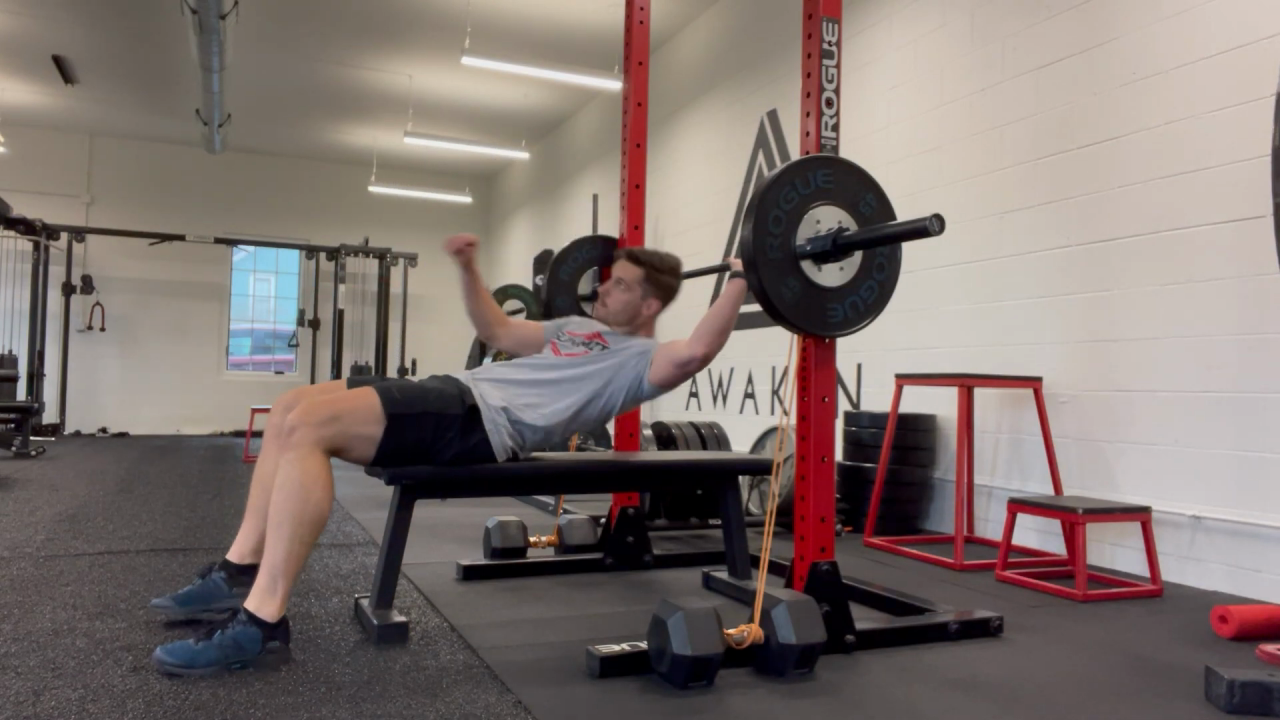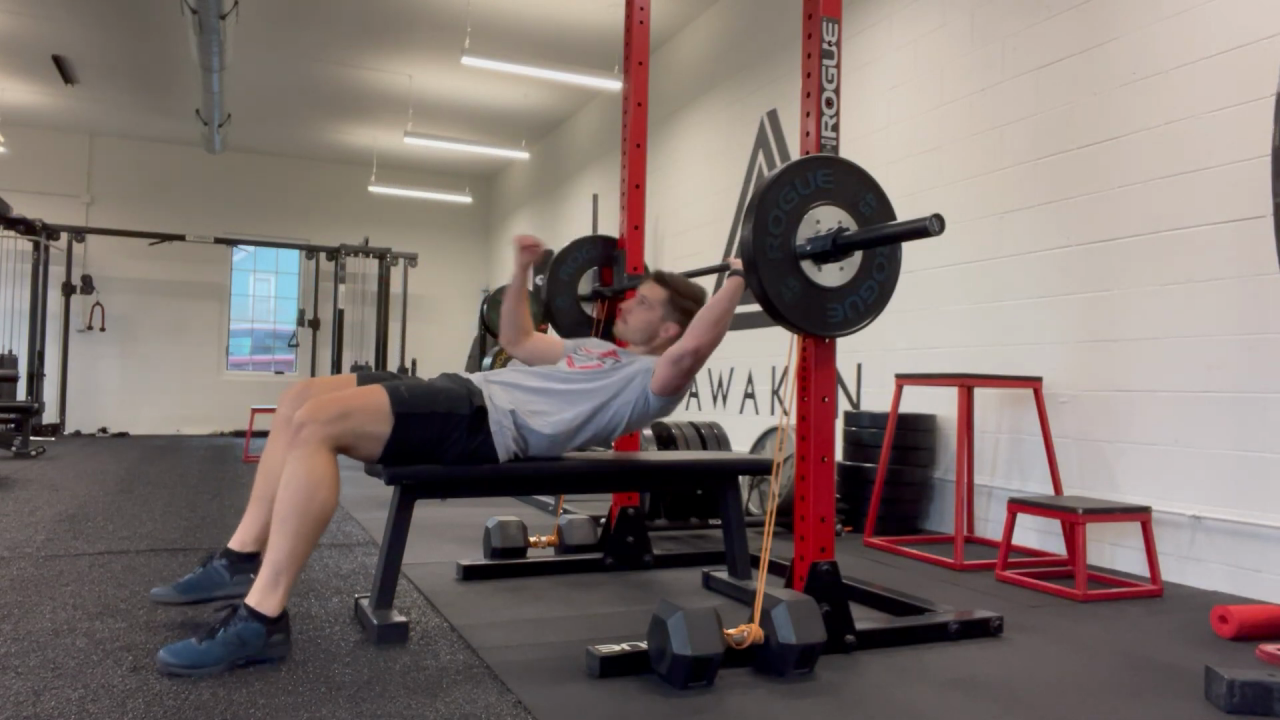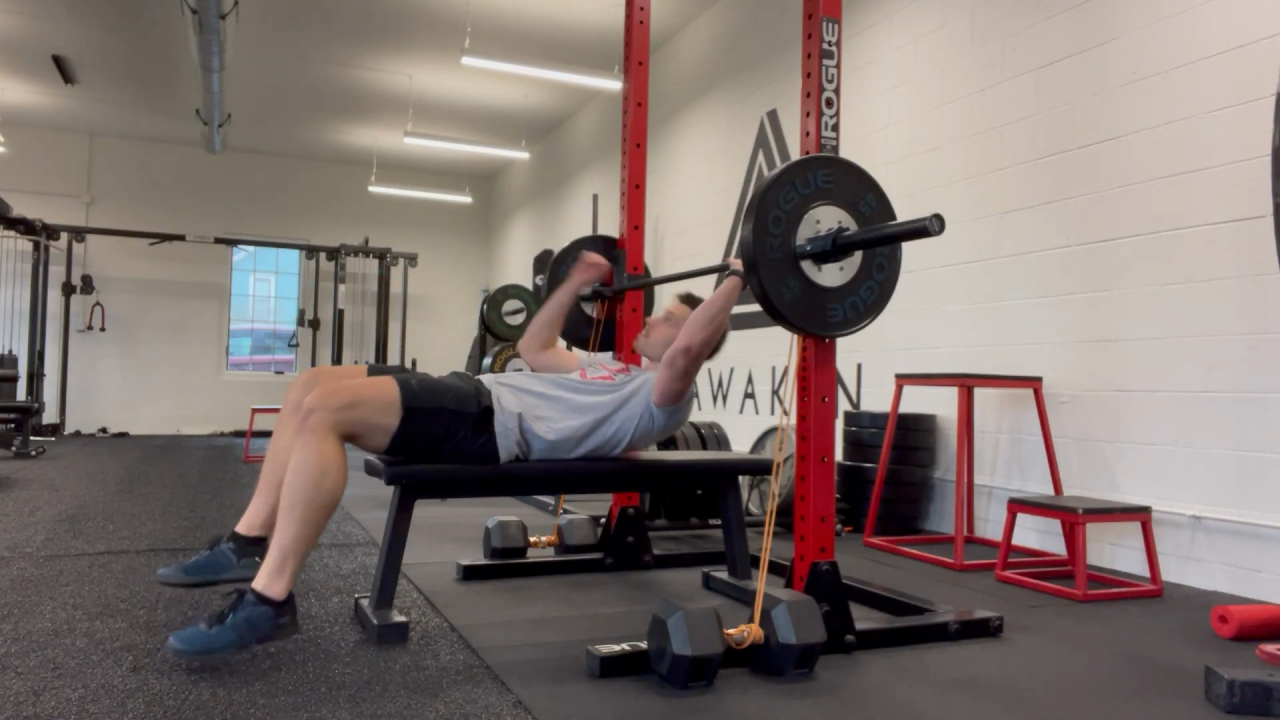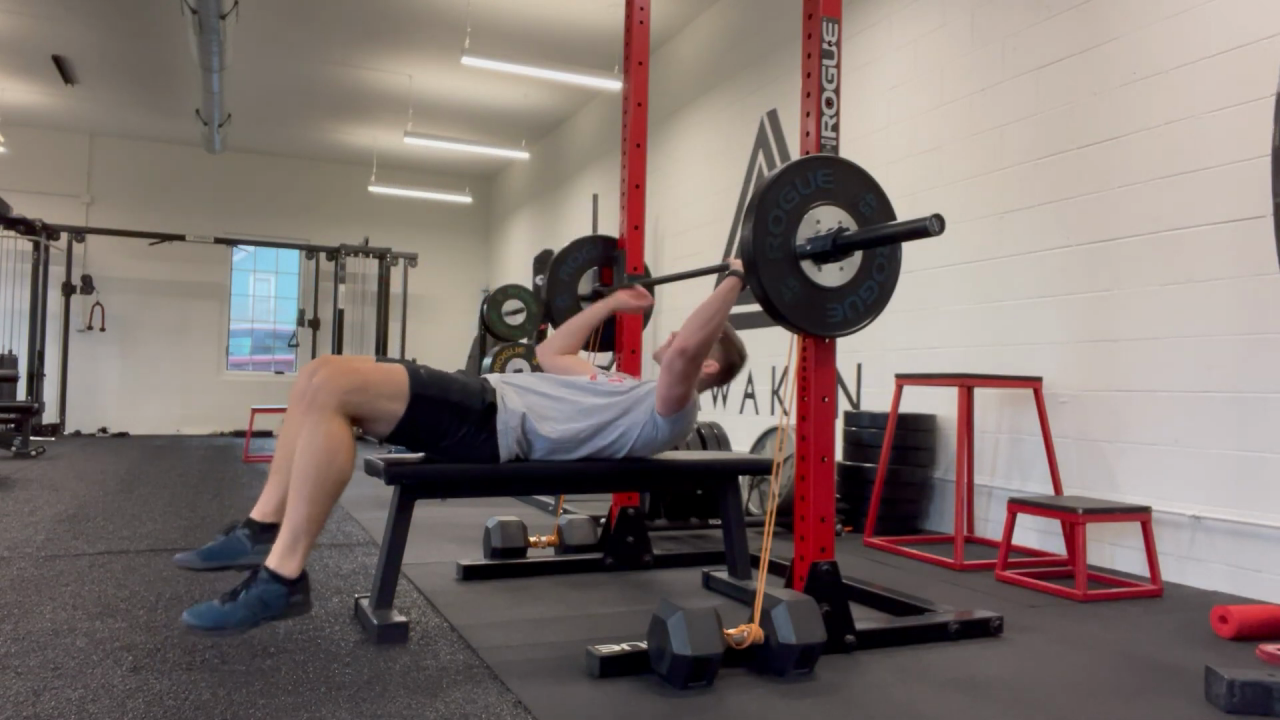
dt=0.1s
person 1, frame 1
left shoulder: (644, 359)
right shoulder: (581, 328)
left elbow: (694, 350)
right elbow: (495, 329)
left wrist: (738, 280)
right wrist: (469, 267)
left hip: (478, 424)
right hip: (461, 394)
left knee: (307, 425)
right knee: (293, 406)
left ankle: (260, 622)
right ankle: (241, 567)
person 1, frame 2
left shoulder: (654, 379)
right shoulder: (600, 351)
left elbow: (693, 349)
right elbow: (517, 341)
left wrist: (737, 278)
right wrist: (522, 270)
left hip: (484, 425)
right hip: (467, 394)
left knee: (316, 424)
right knee: (300, 399)
left ankle: (262, 618)
right ankle: (243, 556)
person 1, frame 3
left shoulder: (664, 402)
right shoulder: (615, 370)
left elbow: (689, 350)
right elbow: (533, 348)
left wrist: (735, 278)
right wrist: (574, 286)
left hip: (491, 429)
right hip: (480, 400)
left knee: (323, 406)
right knee: (312, 389)
left ankle: (269, 599)
right ankle: (249, 542)
person 1, frame 4
left shoulder: (669, 413)
right shoulder: (624, 385)
left elbow: (686, 348)
right elbow: (551, 353)
left wrist: (734, 279)
right wrist: (609, 305)
left hip: (493, 427)
right hip: (485, 397)
left knee: (331, 388)
right knee: (319, 376)
left ankle: (282, 579)
right ankle: (263, 528)
